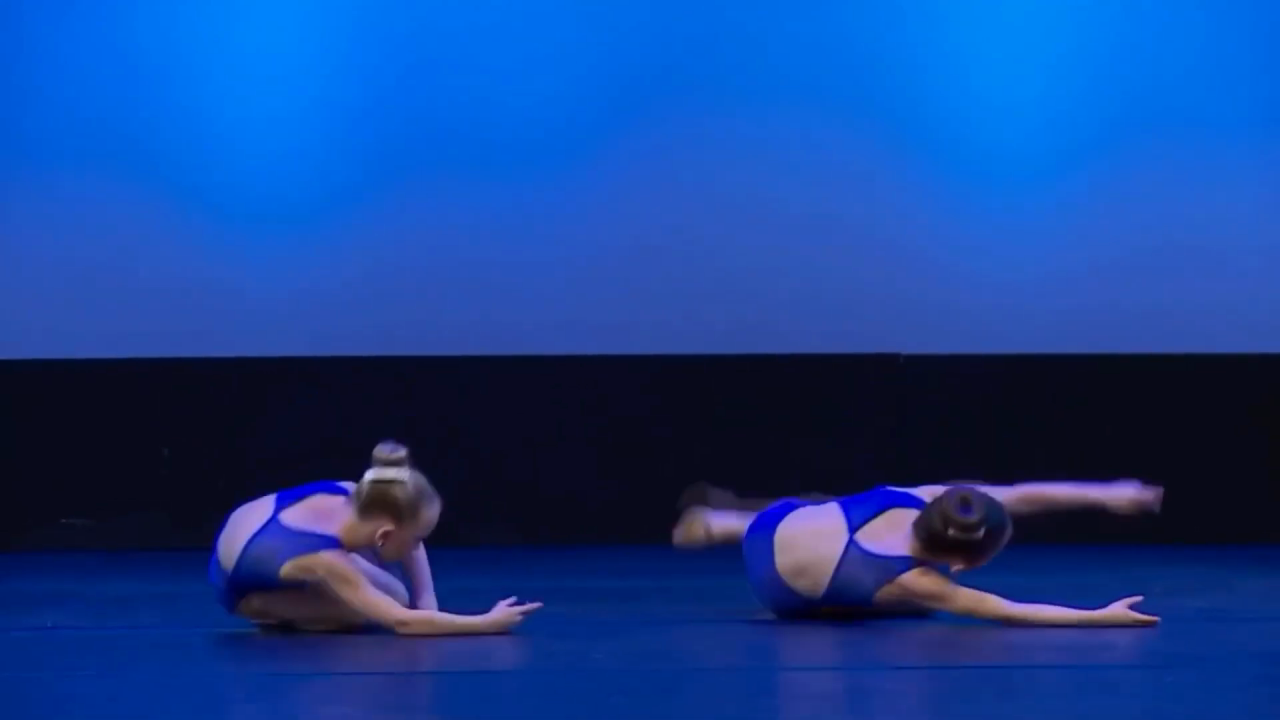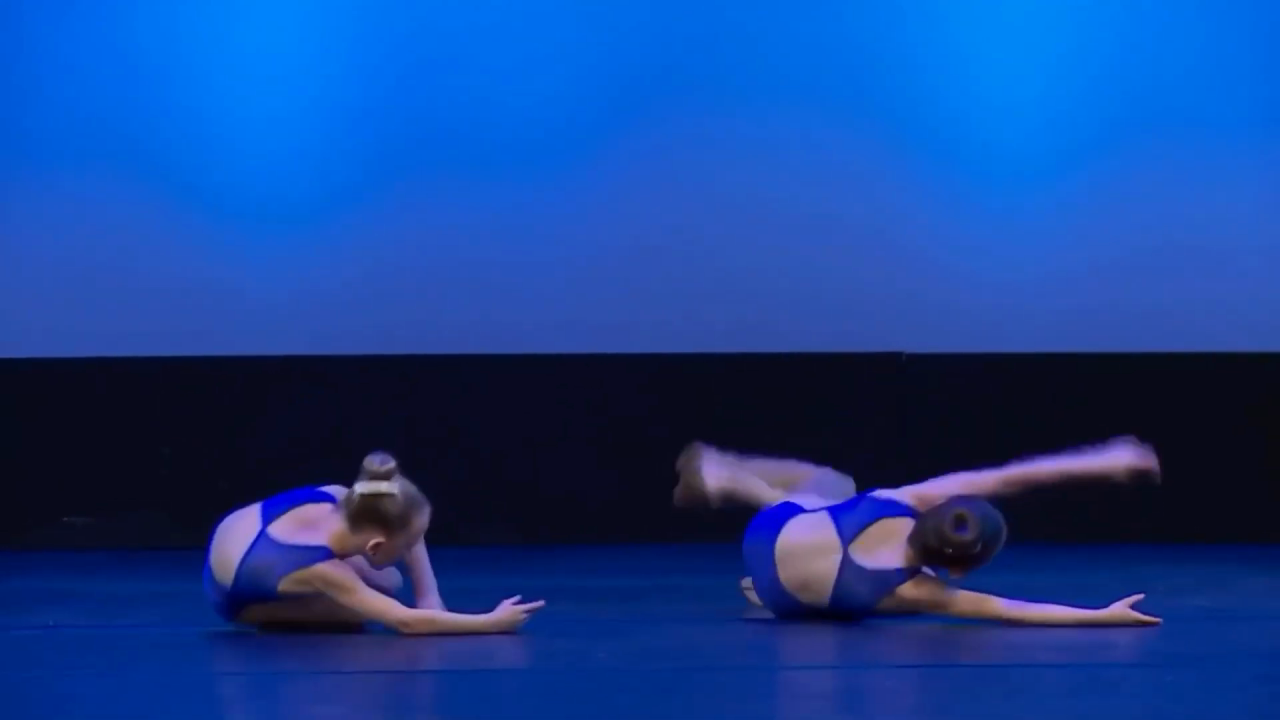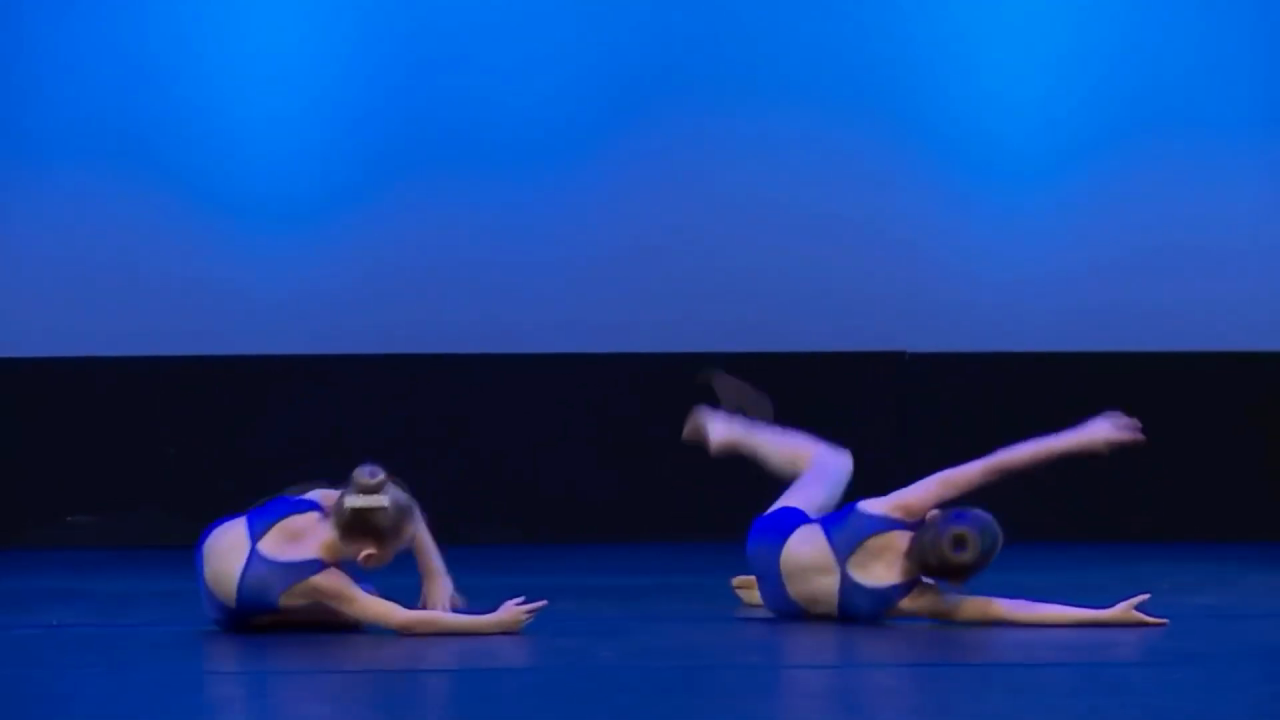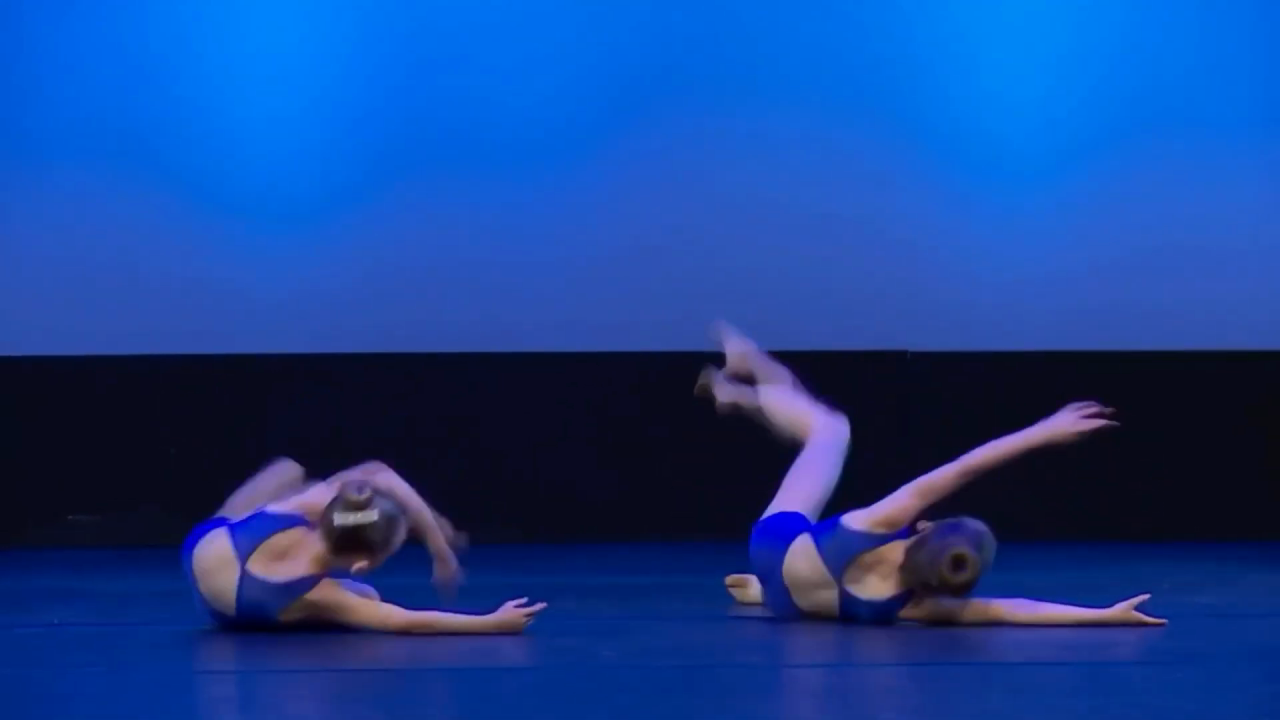
dt=0.1s
person 1, frame 1
left shoulder: (917, 502)
right shoulder: (913, 581)
left elbow: (1021, 495)
right elbow: (1008, 612)
left wrist: (1104, 494)
right wrist: (1100, 616)
left hip: (775, 526)
right hip: (781, 594)
left ankle: (721, 523)
person 1, frame 2
left shoulder: (897, 507)
right shoulder: (906, 593)
left elbow: (1001, 479)
right elbow: (1002, 608)
left wrist: (1097, 461)
right wrist: (1098, 615)
left hip: (773, 533)
right hip: (781, 592)
left knee: (837, 488)
left ankle: (724, 478)
person 1, frame 3
left shoulder: (891, 513)
right shoulder: (908, 599)
left elbow: (981, 469)
right elbow: (1004, 611)
left wrist: (1076, 438)
right wrist: (1104, 617)
left hip: (776, 532)
right hip: (788, 600)
left knee: (836, 461)
left ankle: (728, 432)
person 1, frame 4
left shoulder: (871, 532)
right shoulder: (908, 609)
left elbow: (950, 475)
right elbow: (1006, 611)
left wrist: (1039, 433)
right wrist: (1102, 616)
left hip: (780, 537)
left knee: (831, 429)
left ankle: (738, 394)
person 2, frame 1
left shoulder: (346, 495)
right shoulder: (325, 559)
left elbow: (412, 553)
right elbow: (403, 621)
left wrist: (427, 610)
right wrist: (487, 623)
right hip: (243, 590)
left knee: (397, 597)
right knee: (359, 615)
right ankle: (275, 611)
person 2, frame 2
left shoulder: (335, 498)
right shoulder: (321, 568)
left elbow: (411, 539)
right elbow: (405, 620)
left wrist: (431, 602)
right wrist: (492, 621)
right hip: (236, 602)
right knee: (356, 613)
right ankle: (266, 615)
person 2, frame 3
left shoulder: (324, 502)
right shoulder: (318, 580)
left elbow: (406, 521)
right elbow: (405, 622)
left wrist: (437, 578)
right wrist: (493, 621)
right hip: (234, 612)
right knee: (355, 611)
person 2, frame 4
left shoulder: (308, 513)
right shoulder: (316, 595)
left elbow: (378, 474)
right elbow: (408, 621)
left wrist: (436, 538)
right wrist: (492, 621)
right knee: (368, 600)
